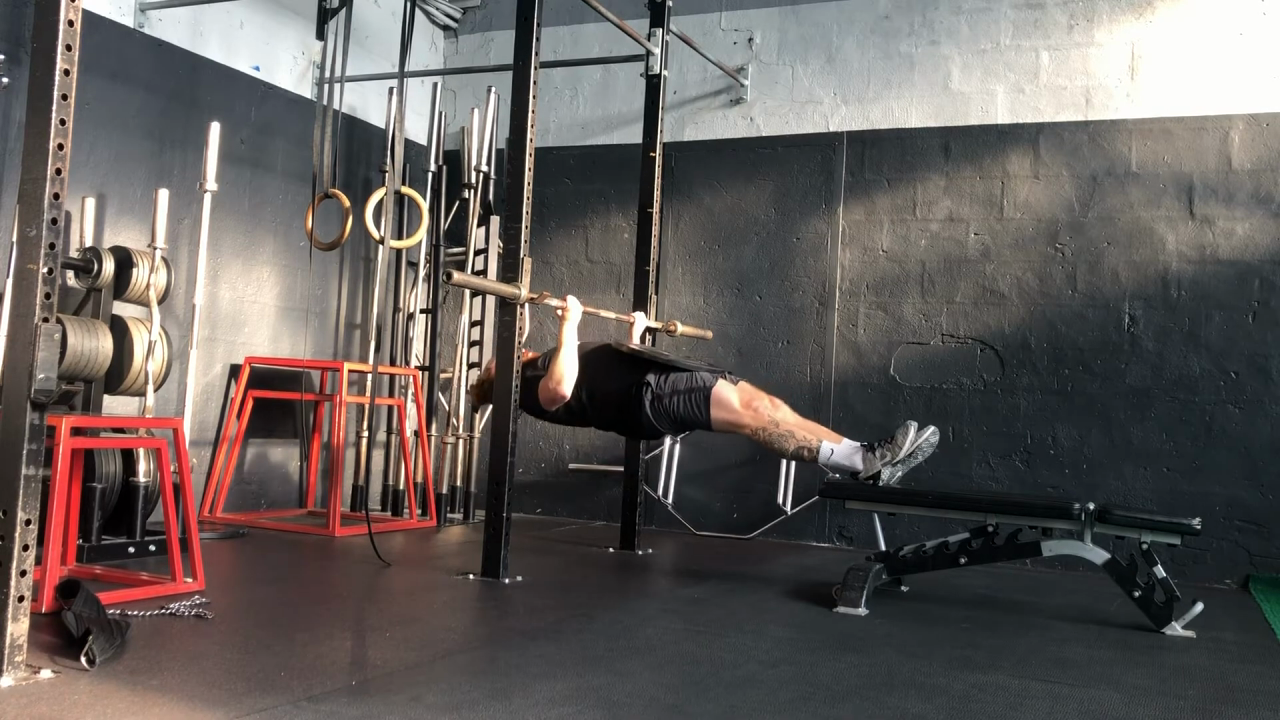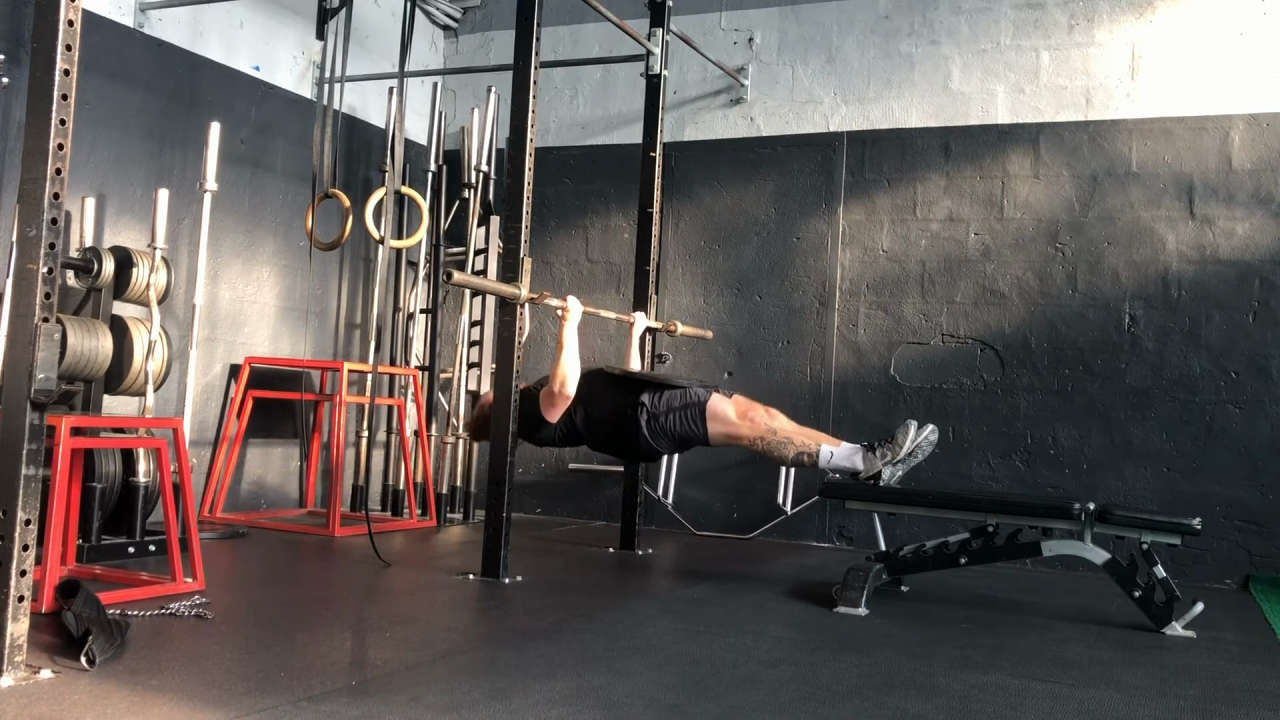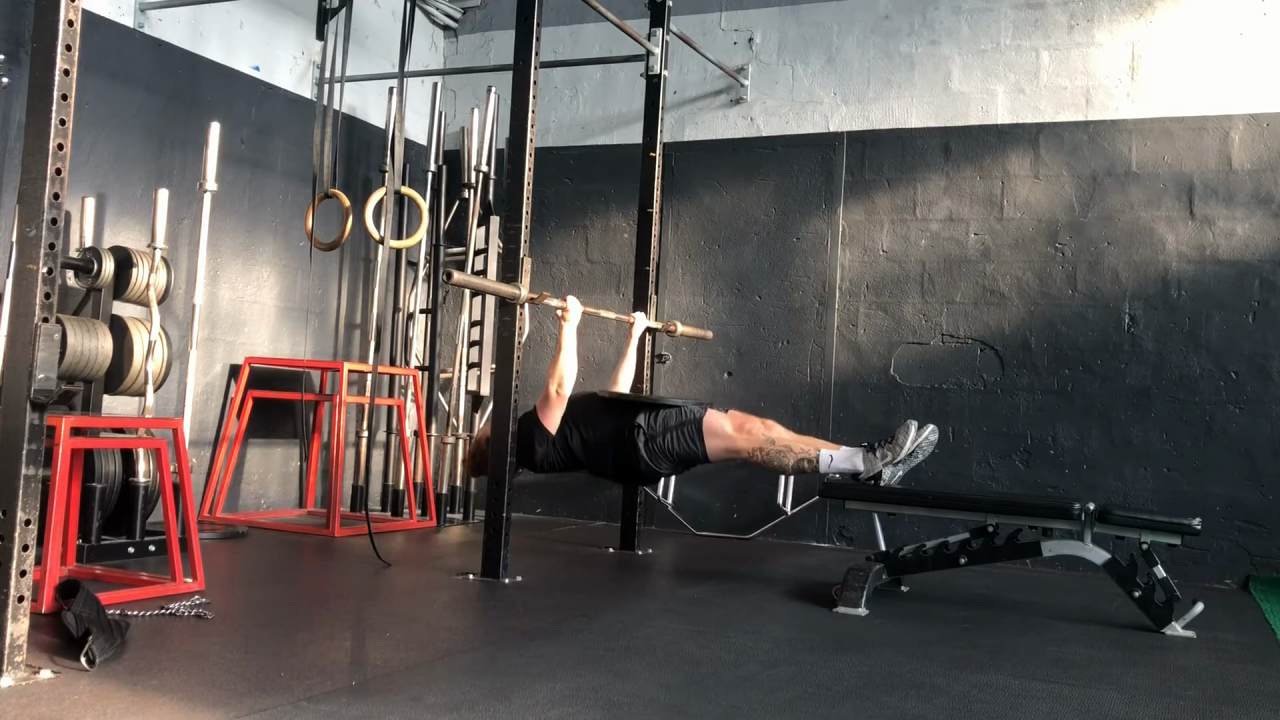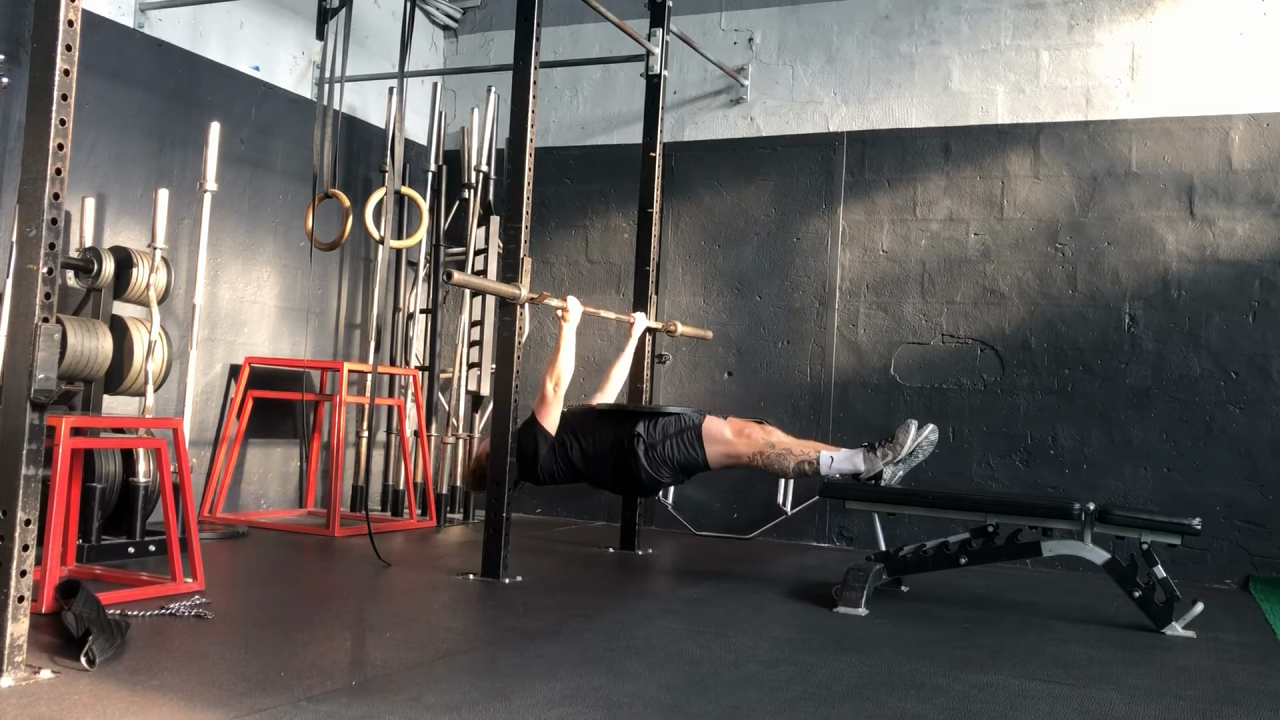
dt=0.4s
person 1, frame 1
left shoulder: (543, 368)
right shoulder: (529, 388)
right elbow: (562, 389)
left wrist: (634, 333)
right wrist: (568, 324)
left hip: (650, 381)
right hip: (644, 397)
left knee: (760, 402)
right knee: (748, 410)
left ankle: (867, 459)
right ankle: (864, 460)
person 1, frame 2
left shoulder: (539, 400)
right shoulder: (531, 416)
left elbow: (627, 383)
right elbow: (564, 390)
left wrist: (635, 335)
right wrist: (569, 325)
left hip: (644, 406)
right hip: (640, 419)
left knee: (756, 412)
right knee: (744, 421)
left ankle: (867, 459)
right ankle: (864, 462)
person 1, frame 3
left shoulder: (551, 431)
right shoulder: (531, 441)
left elbow: (616, 394)
right elbow: (559, 389)
left wrist: (634, 338)
right wrist: (568, 327)
left hip: (640, 428)
right hip: (638, 440)
left knee: (754, 427)
right knee: (743, 434)
left ankle: (868, 462)
right ankle: (867, 464)
person 1, frame 4
left shoulder: (554, 437)
right shoulder: (531, 449)
left elbow: (606, 394)
right elbow: (555, 387)
left wrist: (633, 338)
right wrist: (569, 326)
left hip: (639, 438)
right hip: (639, 449)
left knee: (752, 432)
right knee: (743, 438)
left ankle: (868, 462)
right ankle: (867, 465)
